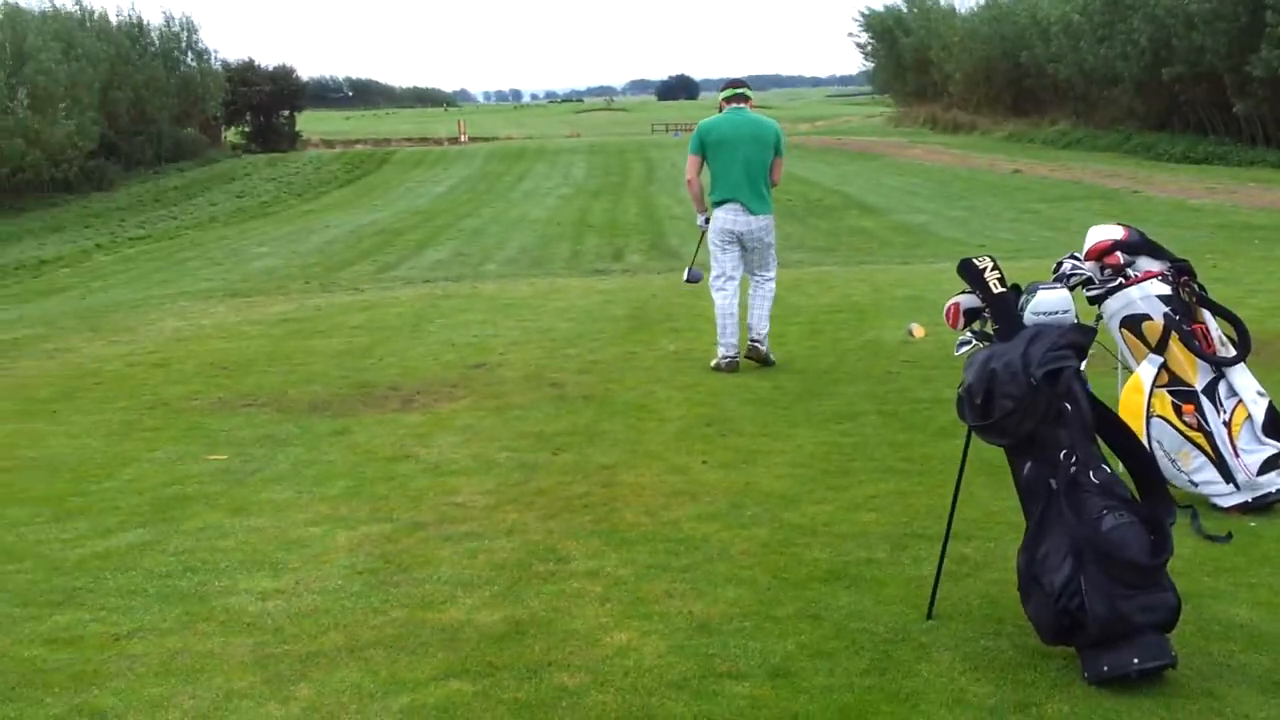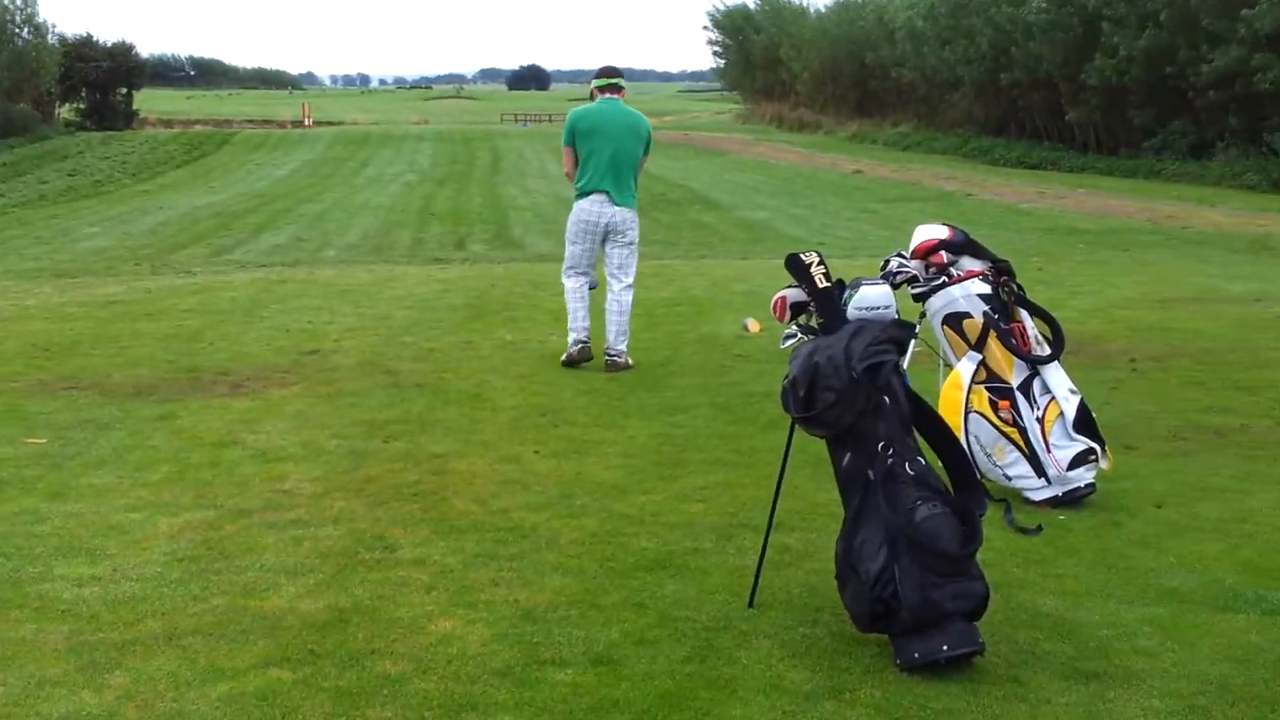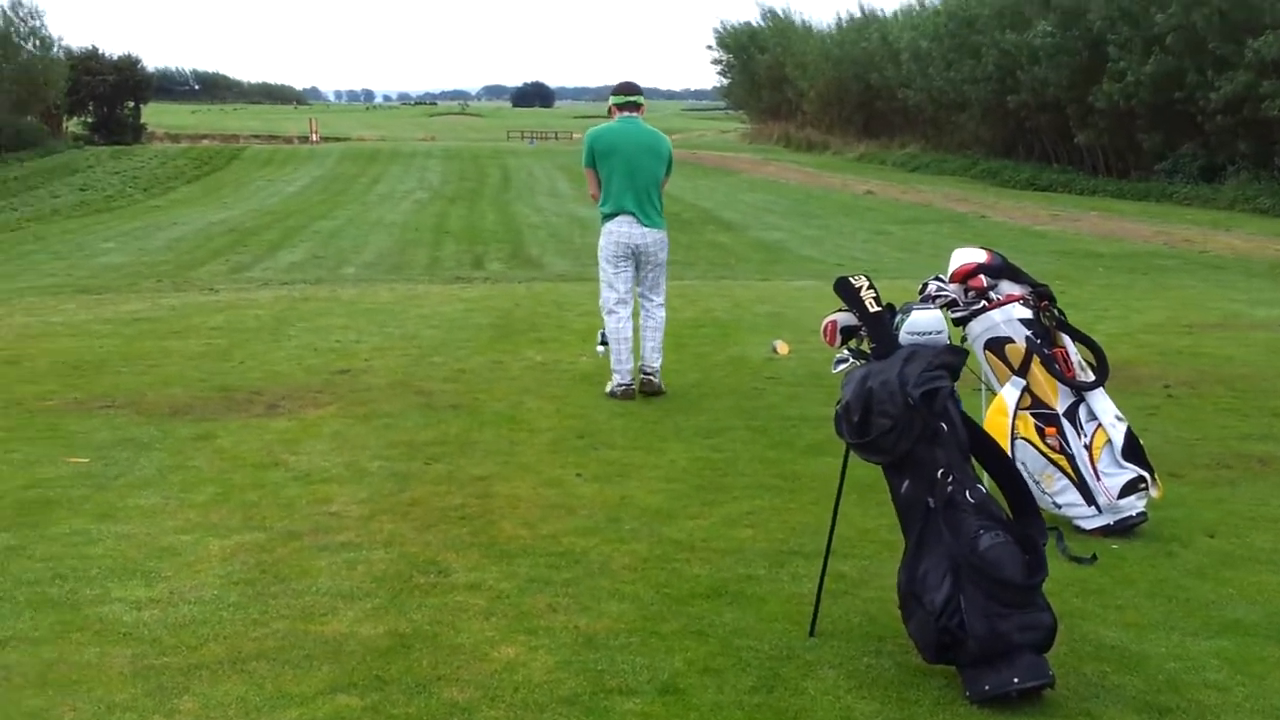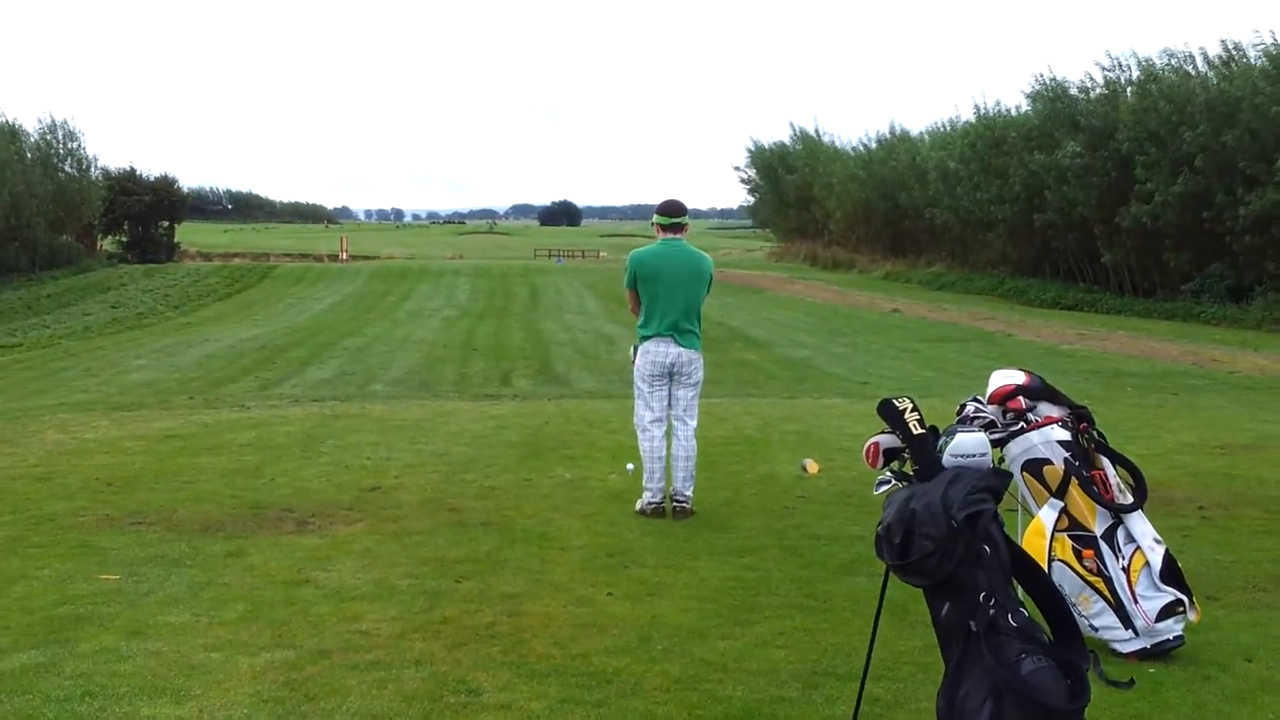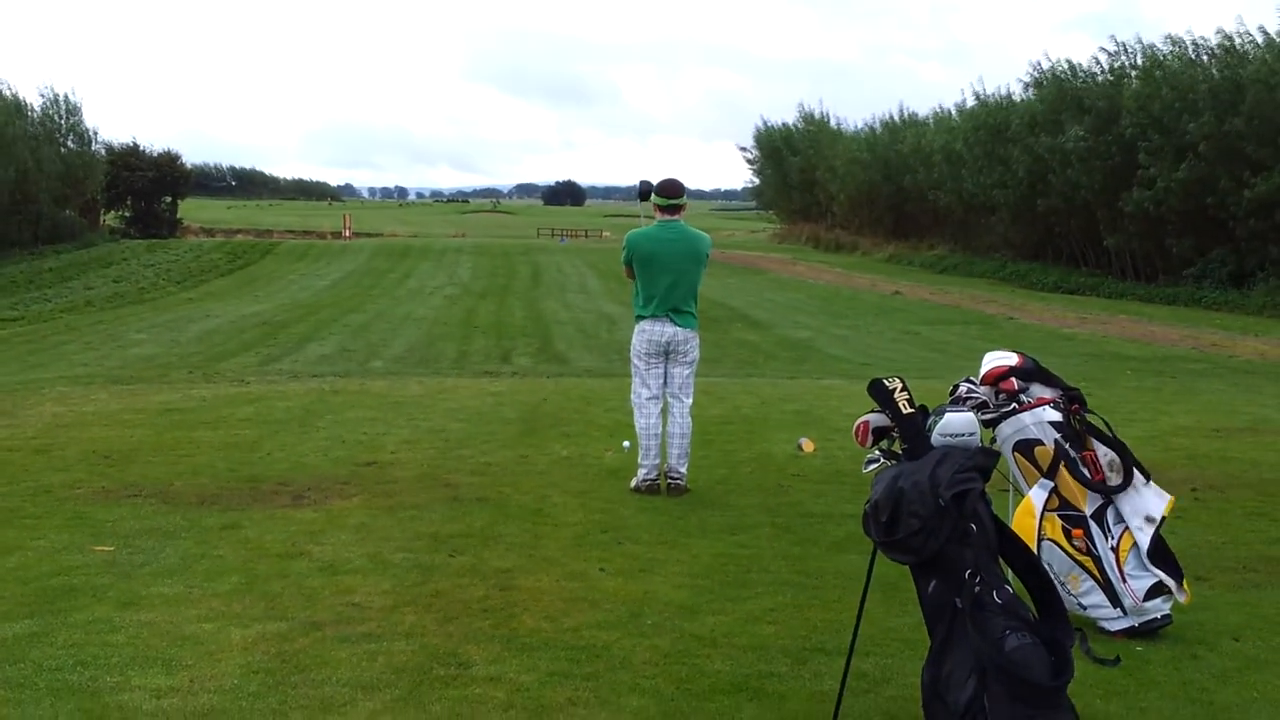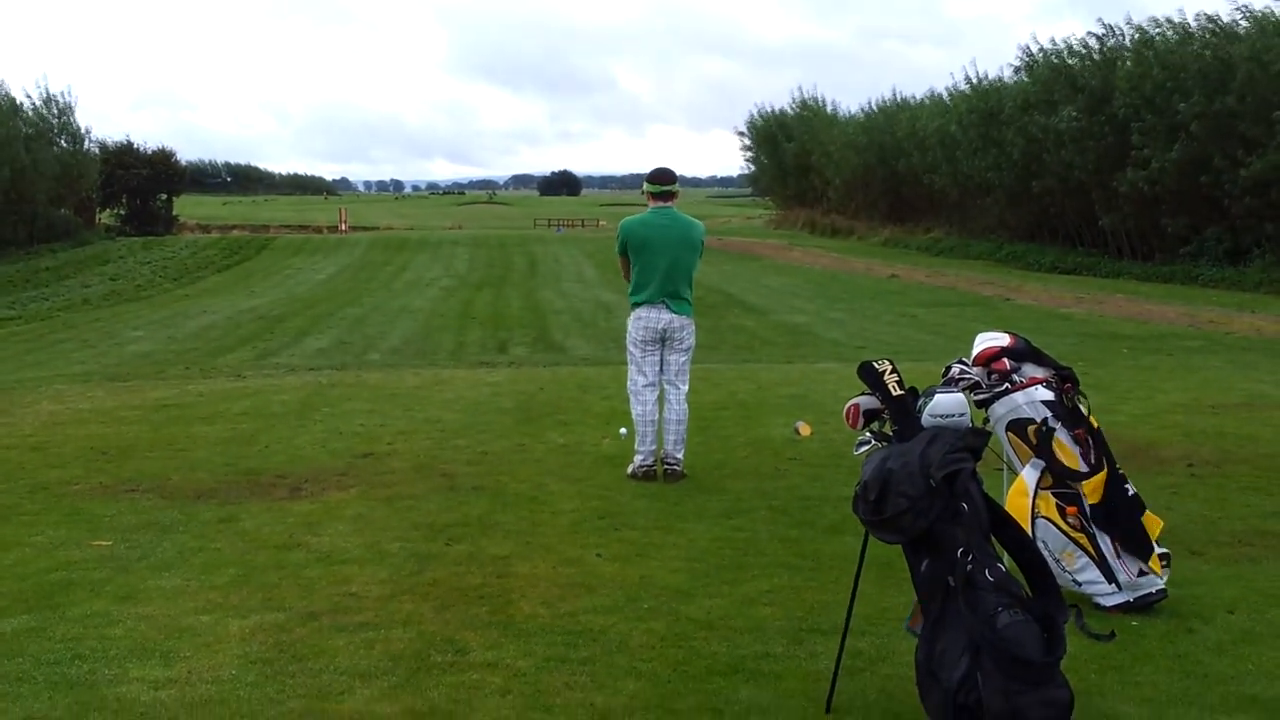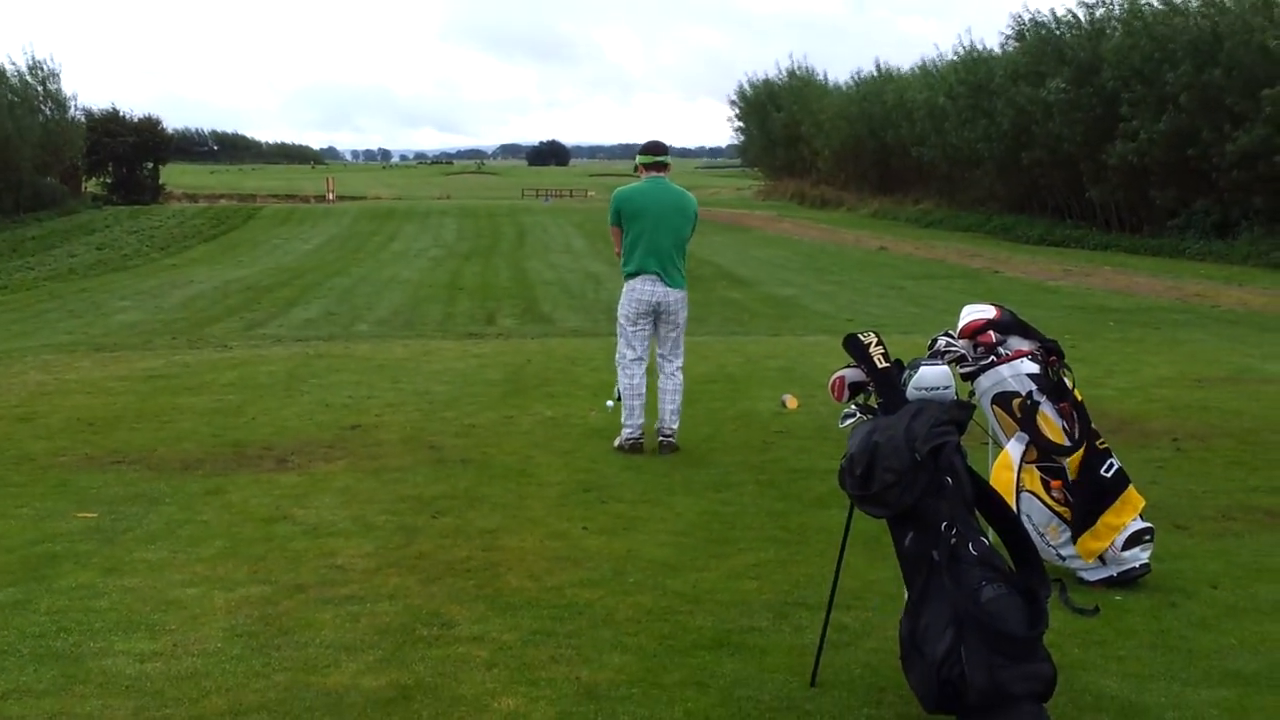
dt=0.5s
person 1, frame 1
left shoulder: (706, 127)
right shoulder: (771, 128)
left elbow: (691, 178)
right elbow: (775, 179)
left wrist: (701, 212)
left hip: (723, 216)
right hip: (760, 217)
left knee: (725, 287)
right knee: (763, 279)
left ankle: (728, 354)
right ankle: (758, 341)
person 1, frame 2
left shoulder: (577, 116)
right shoulder: (642, 123)
left elbow: (569, 169)
left hip: (587, 208)
right hip: (624, 211)
left knee: (576, 276)
right knee: (620, 284)
left ankle: (579, 340)
right ankle: (616, 353)
person 1, frame 3
left shoulder: (596, 137)
right shoulder: (662, 141)
left elbow: (594, 191)
right elbow: (660, 188)
left hip: (616, 230)
right hip: (653, 231)
left knee: (617, 308)
right knee: (653, 304)
left ankle: (623, 381)
right ankle: (651, 373)
person 1, frame 4
left shoulder: (638, 258)
right shoulder: (704, 262)
left elbow: (634, 307)
left hip: (653, 350)
right hip: (689, 352)
left knee: (651, 426)
right knee: (685, 428)
left ankle: (654, 499)
right ankle: (682, 499)
person 1, frame 5
left shoulder: (636, 239)
right shoulder: (702, 242)
left hip: (648, 329)
right hip: (685, 331)
left knee: (647, 404)
right knee: (680, 406)
left ankle: (649, 476)
right ankle: (677, 476)
person 1, frame 6
left shoulder: (629, 227)
right shoulder: (695, 229)
left hip: (645, 316)
right hip: (681, 318)
left knee: (644, 391)
right knee: (677, 392)
left ankle: (646, 462)
right ankle: (674, 462)
person 1, frame 7
left shoulder: (623, 196)
right shoulder: (688, 200)
left elbow: (619, 248)
right elbow: (684, 243)
left hip: (638, 288)
right hip: (674, 290)
left knee: (631, 364)
right knee: (671, 365)
left ankle: (632, 435)
right ankle: (667, 433)
